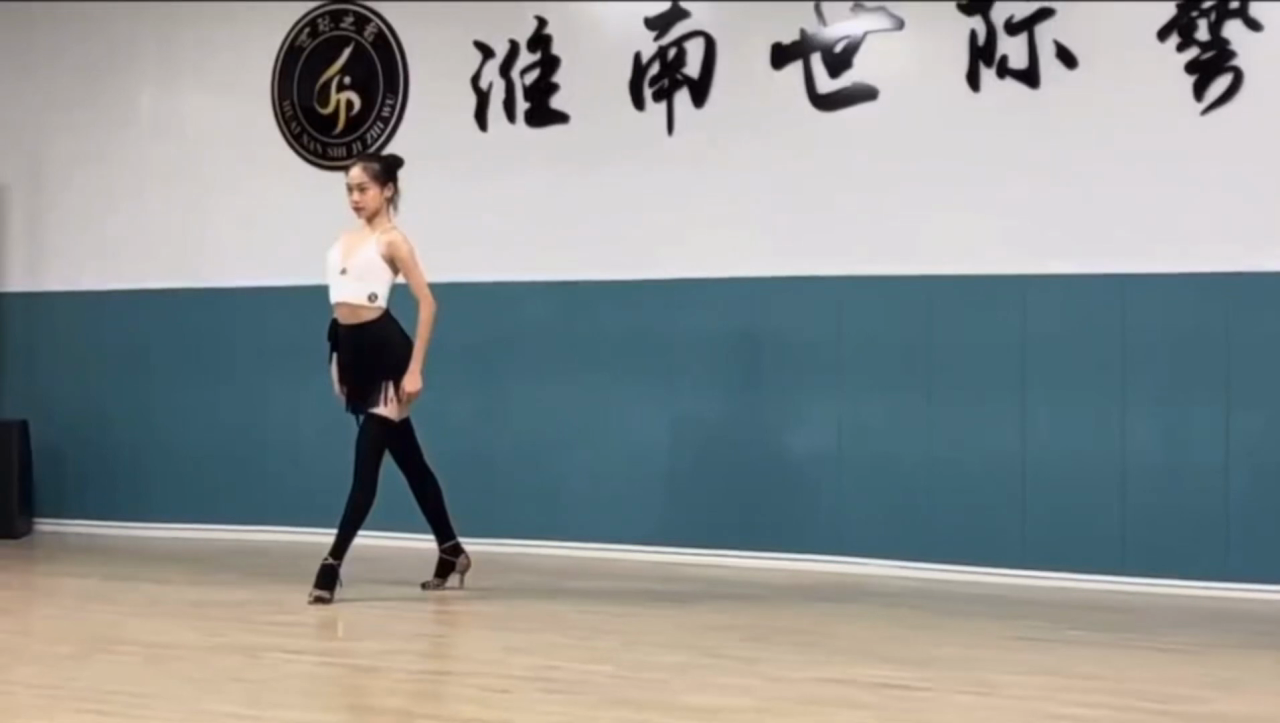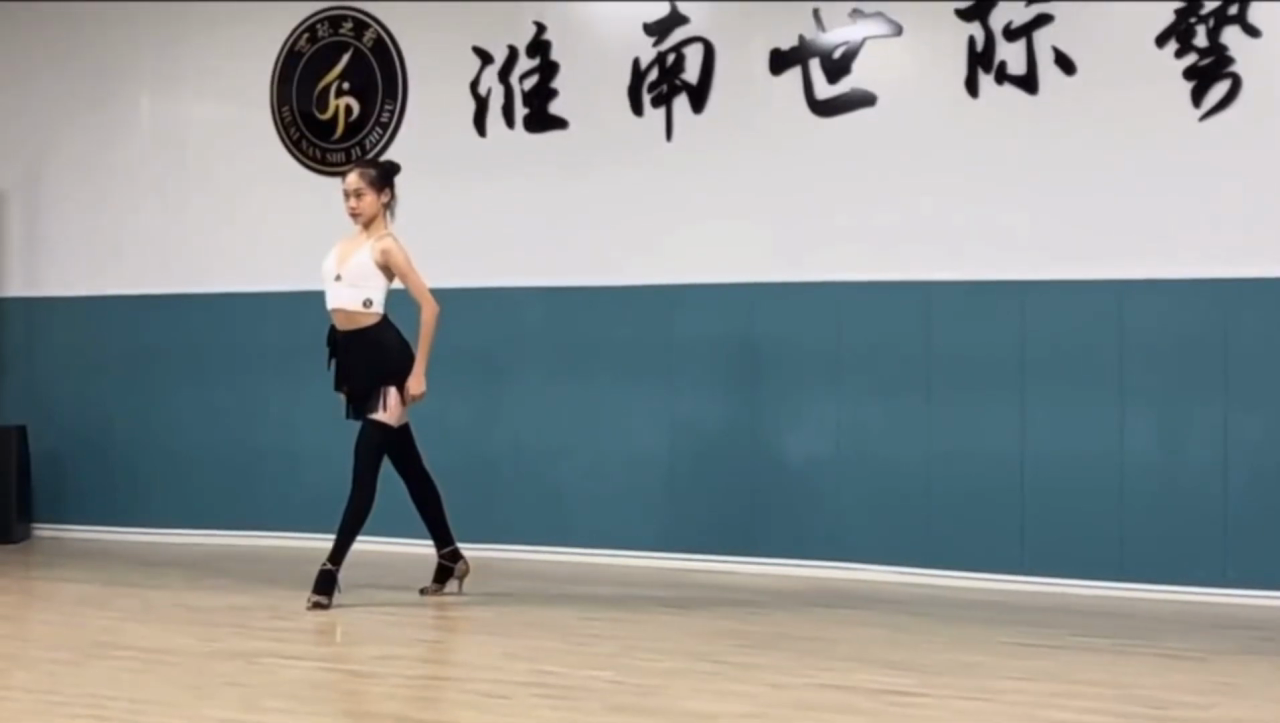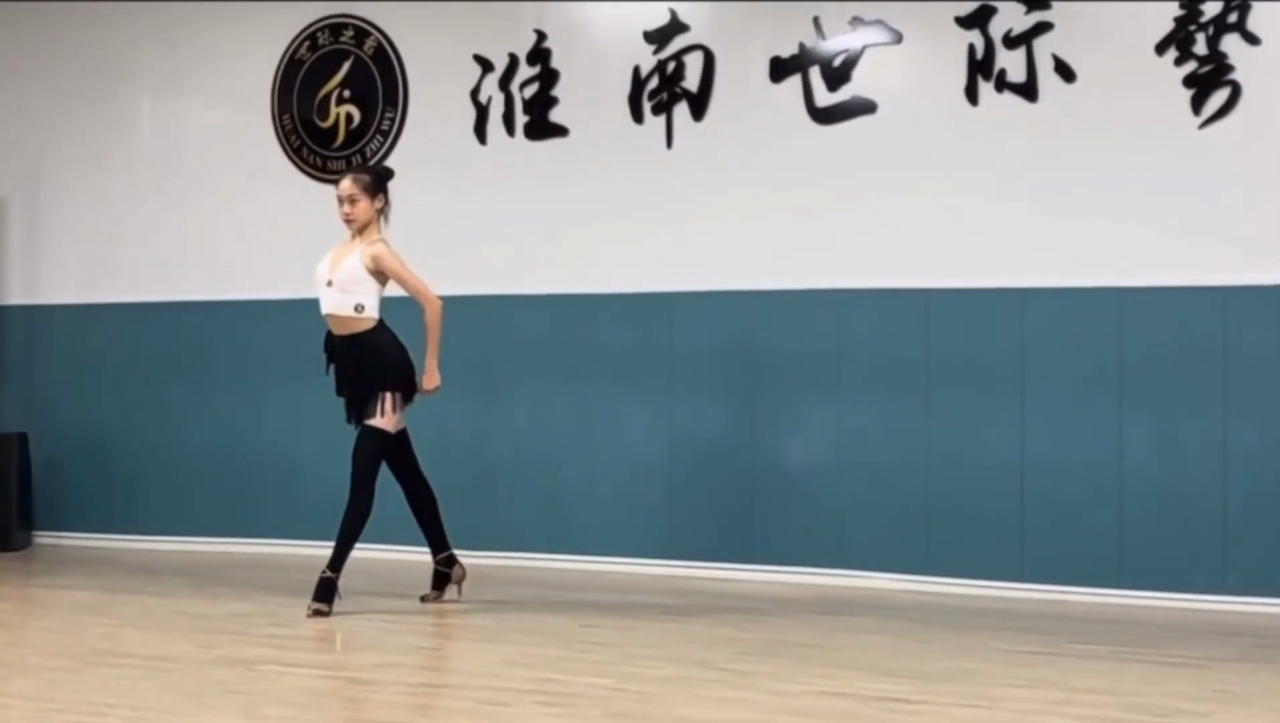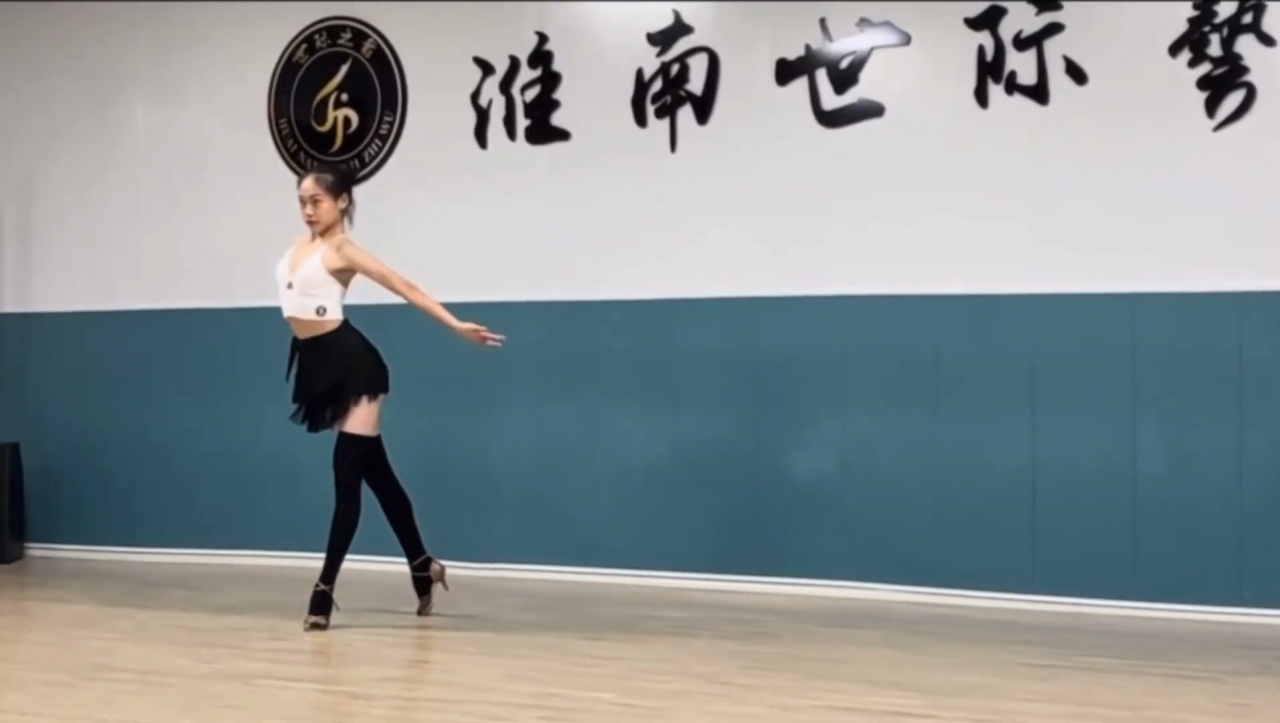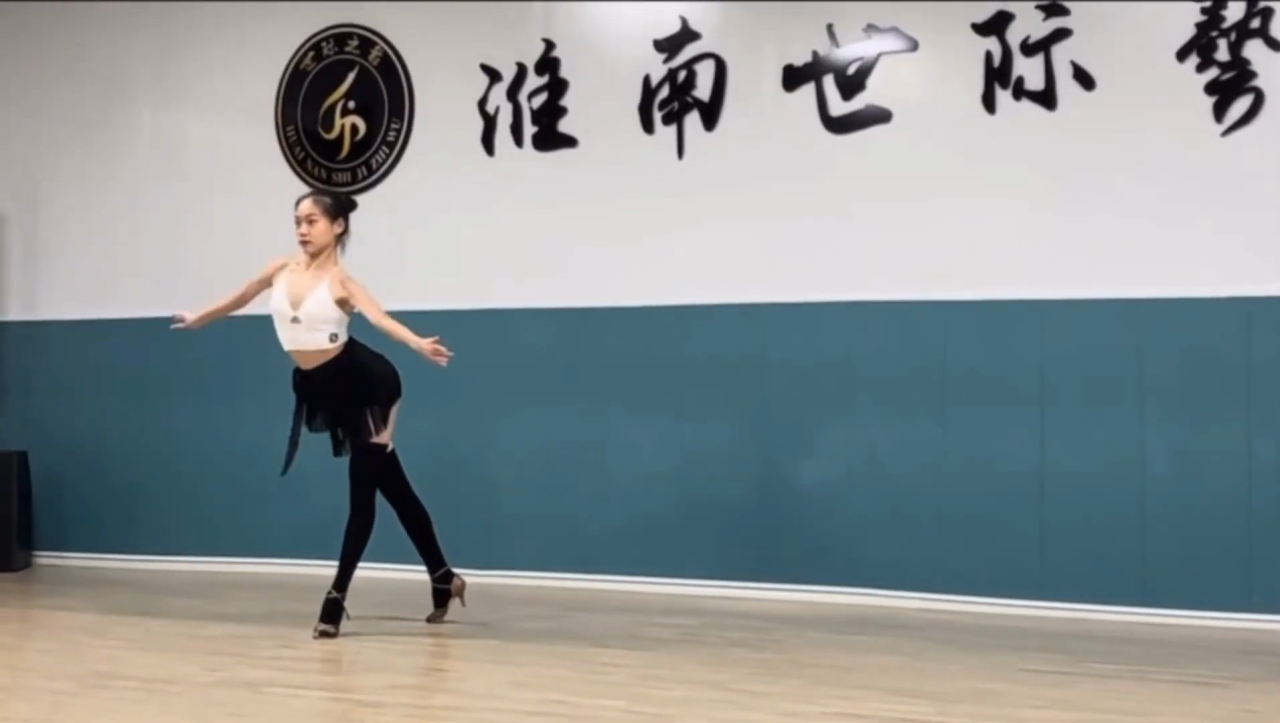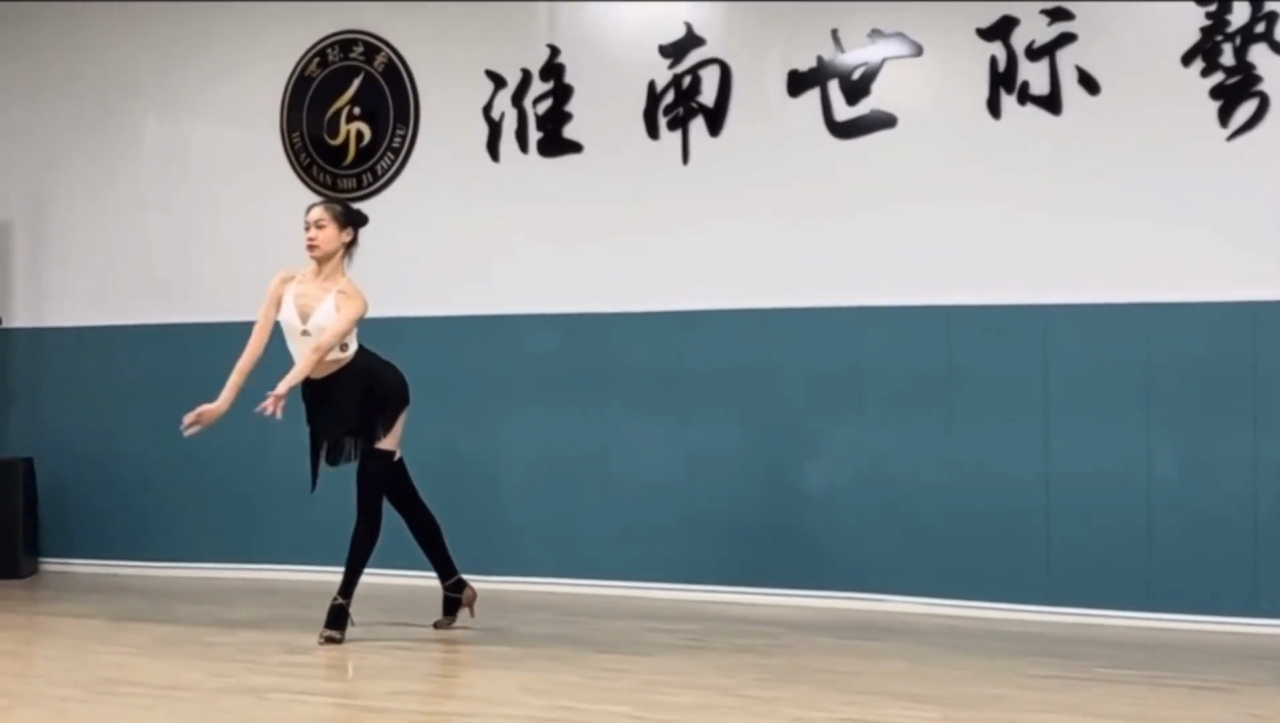
dt=0.5s
person 1, frame 1
left shoulder: (392, 239)
right shoulder: (347, 238)
left elbow: (427, 303)
left wrist: (414, 369)
right wrist: (337, 363)
left hip: (383, 348)
right hip: (351, 348)
left knee: (366, 461)
right knee: (408, 458)
left ankle: (332, 564)
right ankle: (451, 551)
person 1, frame 2
left shoulder: (386, 245)
right shoulder: (345, 244)
left elbow: (429, 306)
left wrist: (418, 372)
right wrist: (343, 366)
left hip: (382, 354)
right hip: (352, 354)
left knee: (365, 466)
right knee: (407, 463)
left ankle: (330, 570)
right ankle: (450, 557)
person 1, frame 3
left shoulder: (377, 251)
right shoulder: (342, 249)
left elbow: (430, 302)
left wrist: (431, 366)
left hip: (380, 359)
right hip: (351, 358)
left knee: (363, 470)
right knee: (403, 468)
left ankle: (330, 577)
right ankle: (445, 562)
person 1, frame 4
left shoulder: (341, 250)
right shoulder: (300, 245)
left elbow: (404, 287)
left wrist: (456, 325)
left hip: (349, 360)
right hip: (315, 362)
left knee: (347, 472)
right knee: (375, 470)
left ankle: (325, 588)
right ankle: (422, 564)
person 1, frame 5
left shoulder: (341, 281)
right shoulder: (282, 269)
left elbow: (378, 317)
right elbow: (238, 299)
left wrist: (418, 343)
right wrist: (196, 319)
left hip: (364, 382)
right hip: (318, 388)
left knee: (365, 487)
right knee: (390, 483)
left ankle: (338, 597)
right ankle: (444, 577)
person 1, frame 6
left shoulder: (350, 297)
right shoulder: (285, 283)
left elbow: (321, 346)
right elbow: (256, 344)
left wrist: (285, 388)
right wrist: (222, 401)
left hip: (375, 390)
right hip: (333, 397)
left knee: (371, 496)
right knee: (400, 492)
left ankle: (343, 603)
right ankle: (455, 585)
